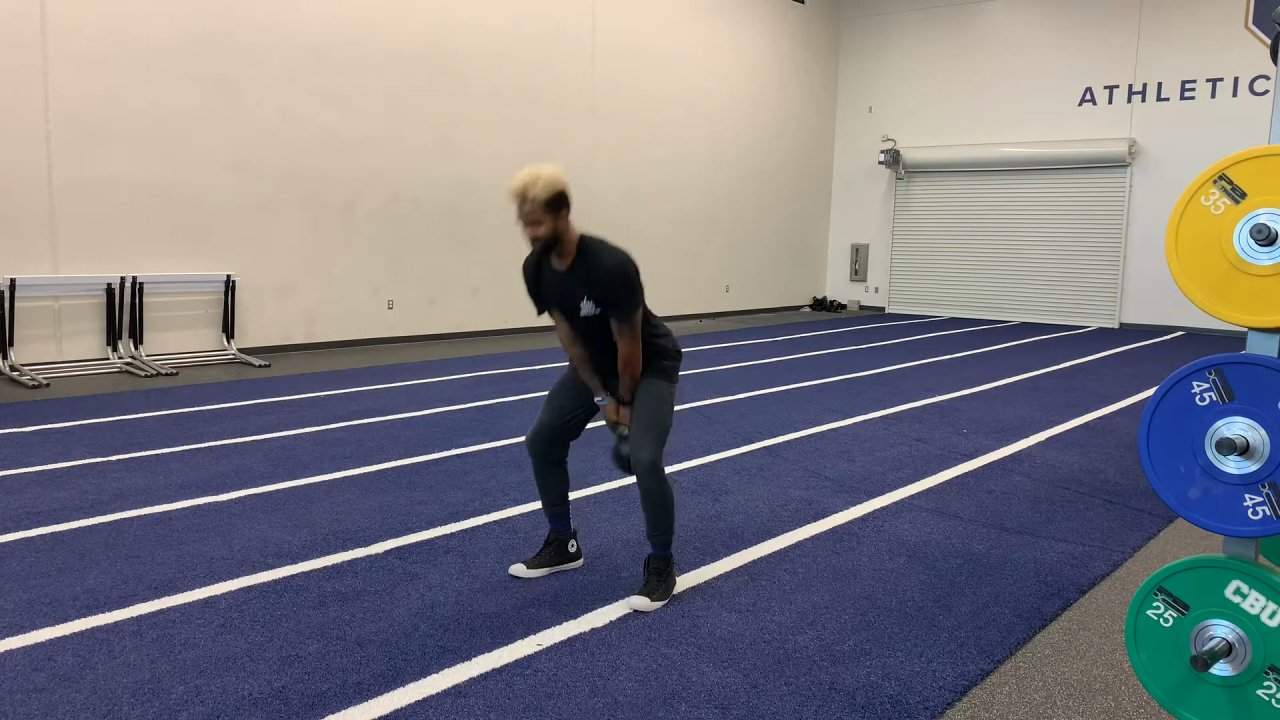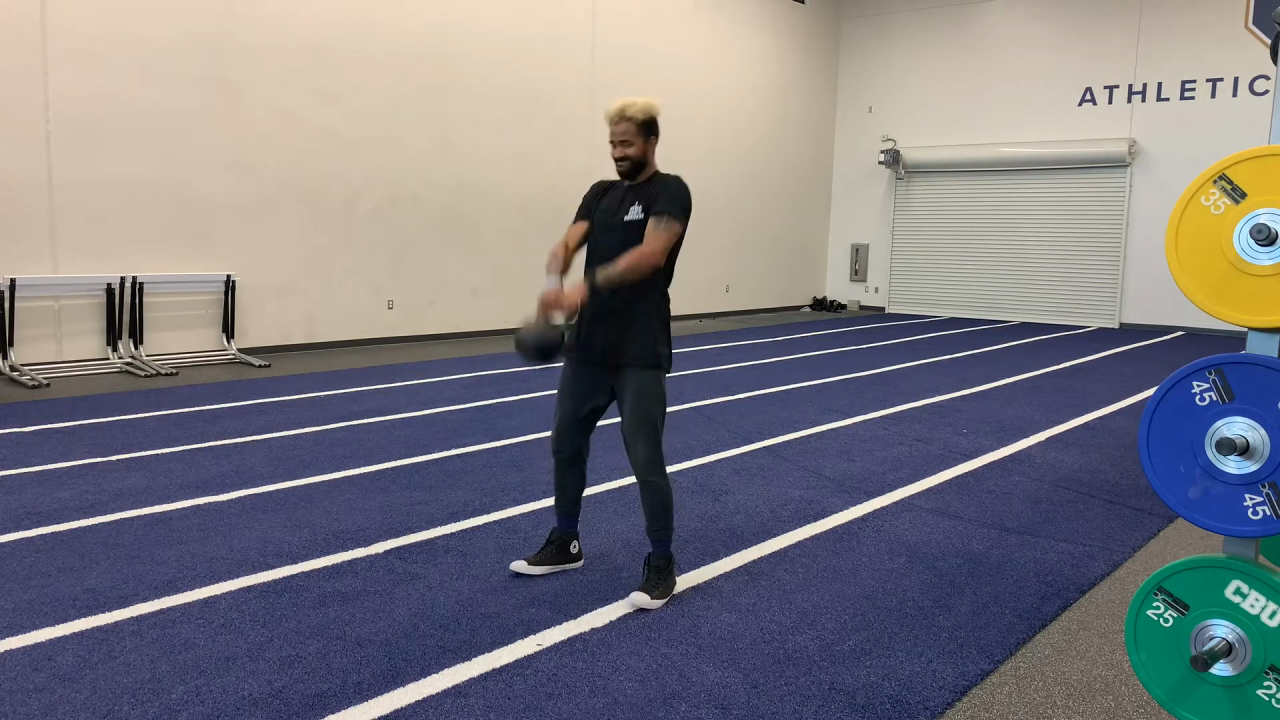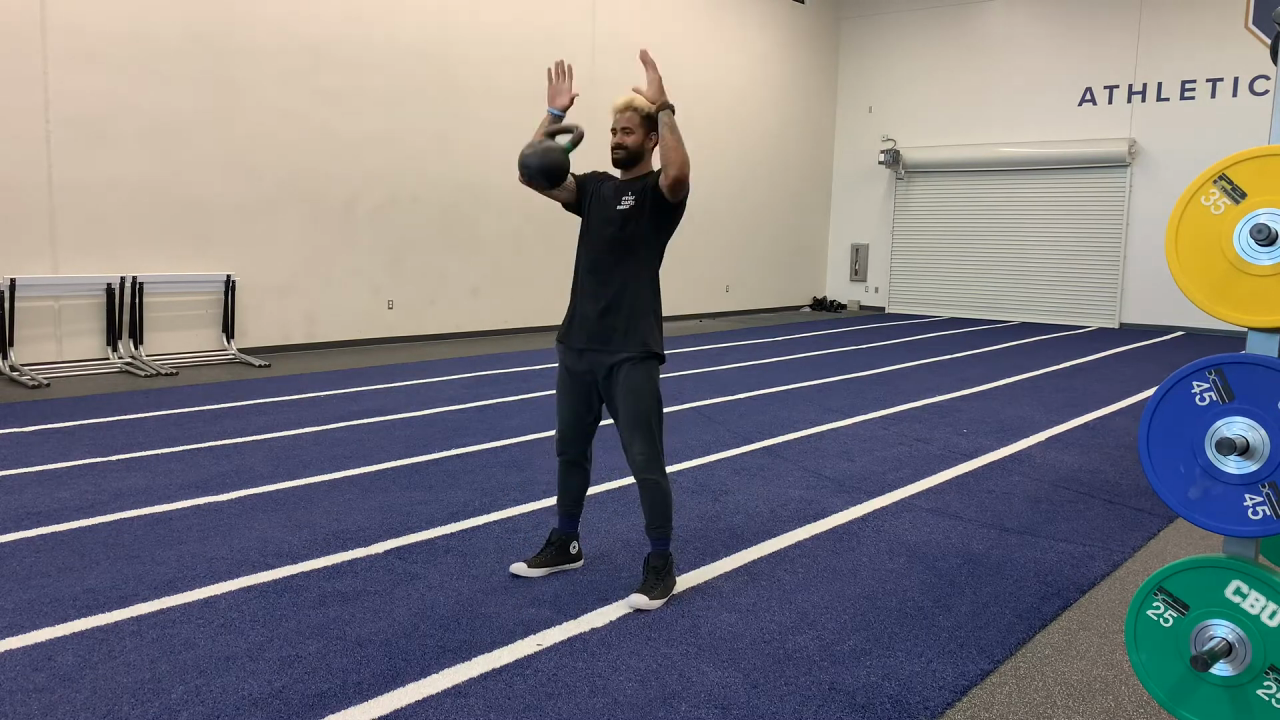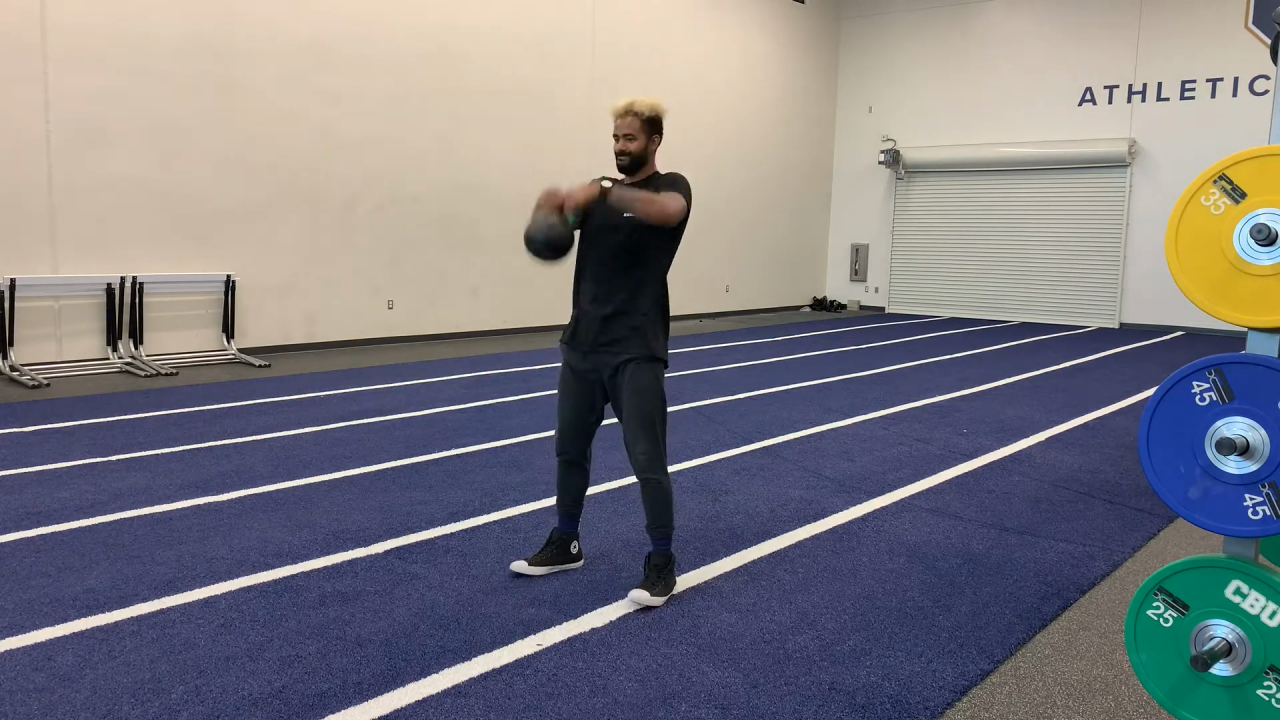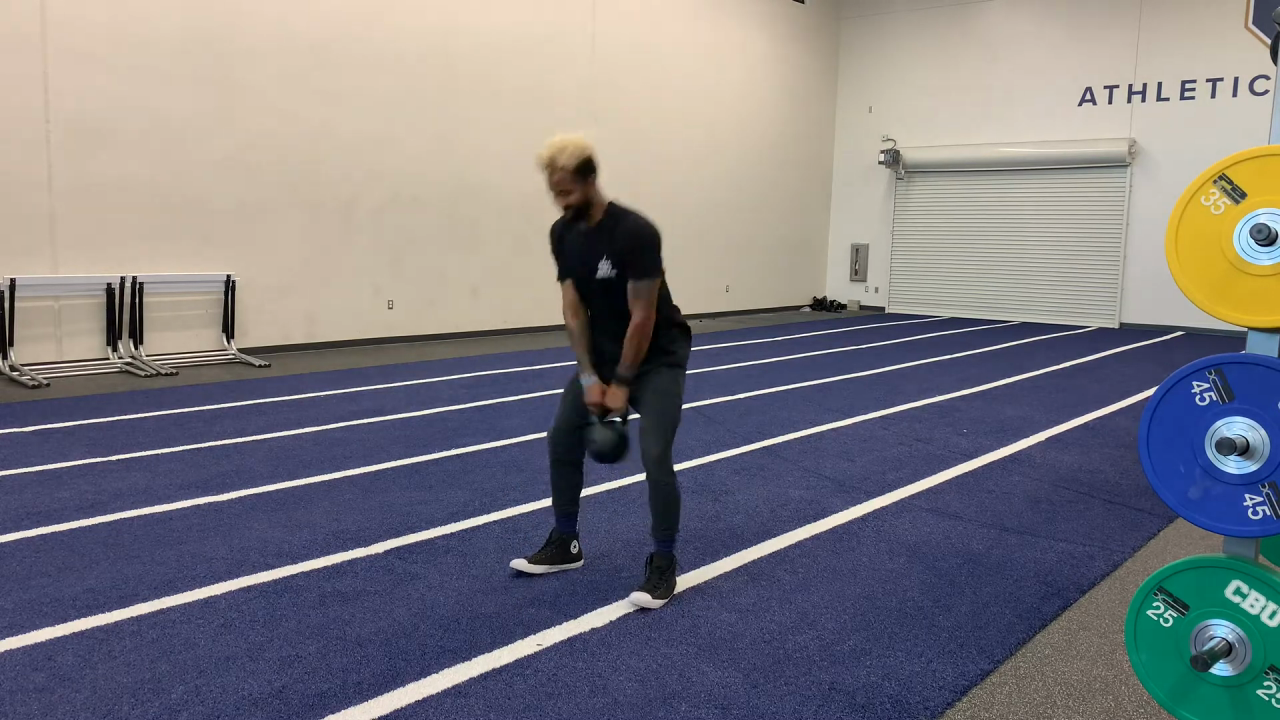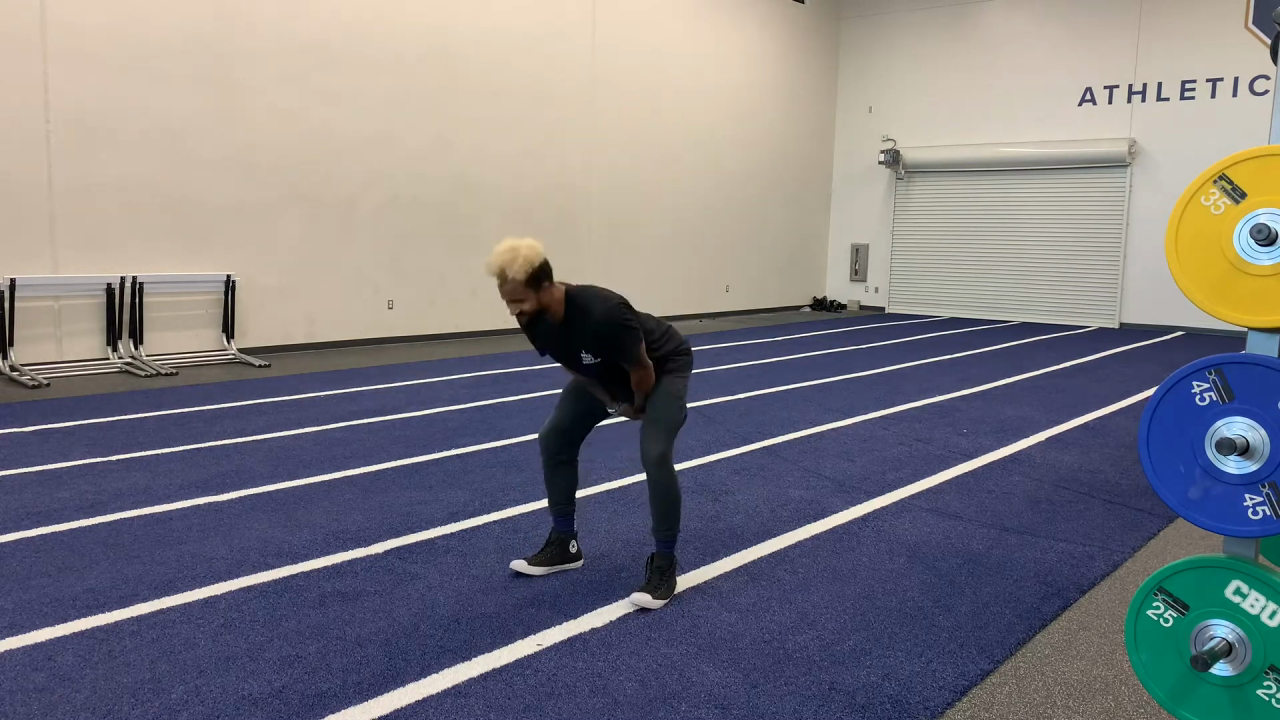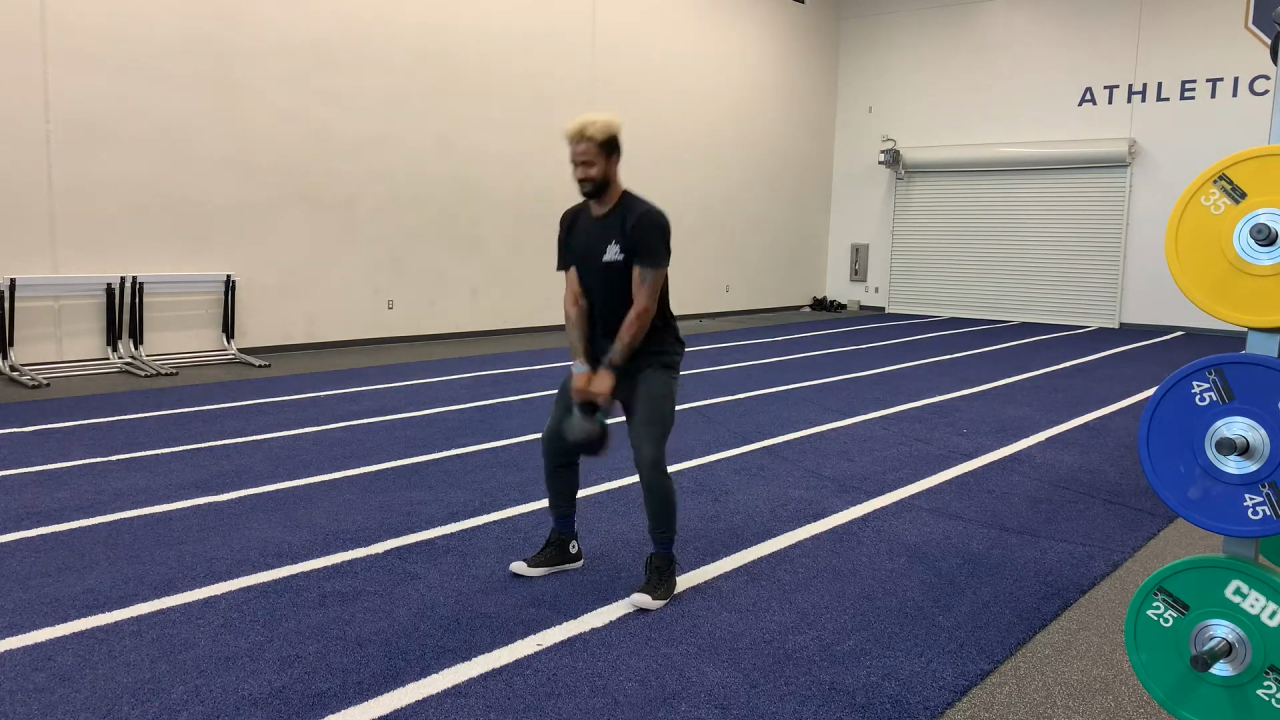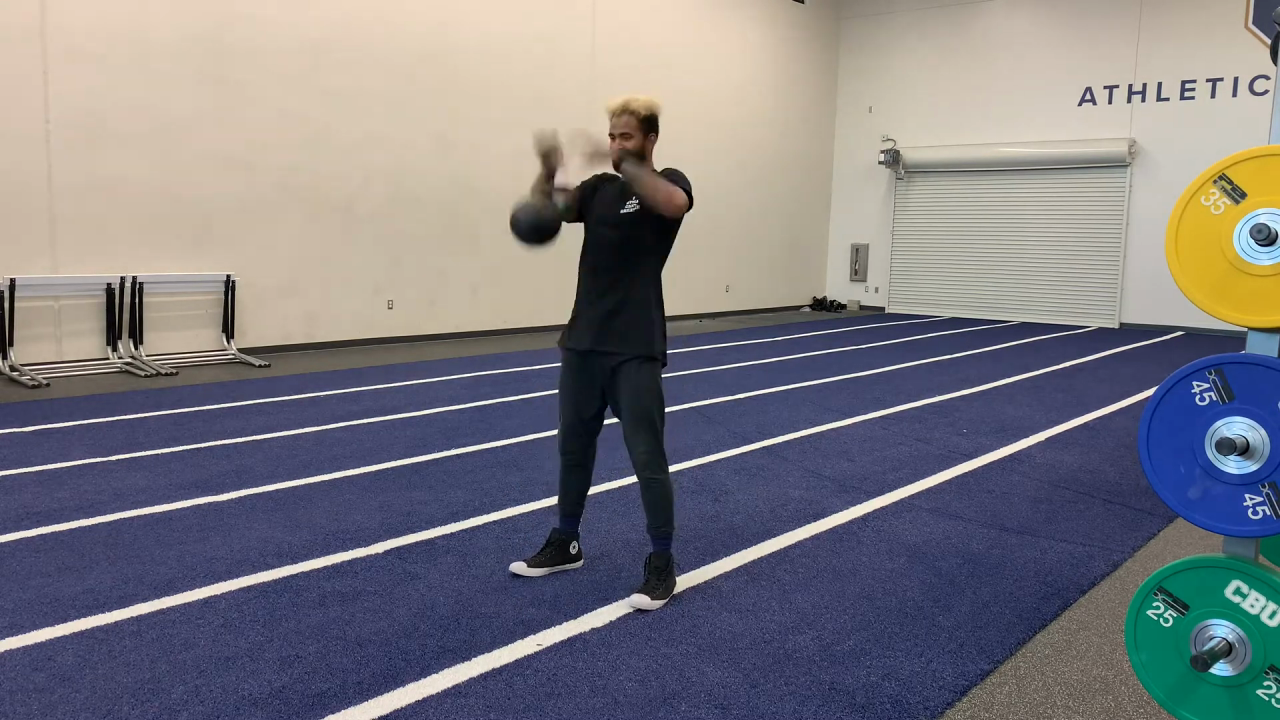
dt=0.3s
person 1, frame 1
left shoulder: (612, 268)
right shoulder: (536, 268)
left elbow: (630, 349)
right elbow: (570, 339)
left wrist: (625, 401)
right wrist: (606, 399)
left hip: (651, 363)
right hip: (593, 367)
left knee: (645, 458)
right knee: (542, 440)
left ankle: (662, 565)
right ankle: (562, 543)
person 1, frame 2
left shoulder: (670, 192)
right shoulder: (601, 193)
left elbow: (651, 255)
right elbow: (568, 243)
left wrist: (587, 283)
right wrist: (556, 281)
left hip: (639, 354)
right hip: (591, 344)
left knee: (645, 458)
right knee: (565, 445)
left ankle: (661, 563)
right ankle: (565, 542)
person 1, frame 3
left shoulder: (659, 190)
right shoulder: (593, 187)
left elbow: (679, 172)
right elbow: (533, 175)
left wrist: (661, 106)
right wrist: (555, 112)
left hip: (630, 351)
right hip: (577, 346)
left knee: (644, 458)
right knee: (570, 449)
left ankle: (661, 565)
right ankle: (565, 543)
person 1, frame 4
left shoulder: (668, 186)
right shoulder: (599, 191)
left elbow: (670, 211)
left wrist: (601, 194)
right wrist: (551, 203)
left hip: (636, 351)
right hip: (582, 345)
left knee: (646, 459)
right knee: (570, 449)
left ankle: (662, 563)
right ankle: (566, 543)
person 1, frame 5
left shoulder: (633, 233)
right shoulder: (561, 233)
left elbow: (644, 317)
right elbow: (574, 308)
left wrist: (623, 384)
right wrist: (589, 377)
left hip: (659, 353)
right hip: (604, 351)
left knee: (655, 453)
right knee: (562, 438)
left ankle: (662, 565)
right ankle: (565, 543)
person 1, frame 6
left shoulder: (602, 314)
right shoulder: (533, 319)
left elbow: (642, 372)
right elbow: (577, 369)
left wrist: (642, 409)
right wrist: (616, 407)
left hip: (662, 367)
left knee: (655, 454)
right knee: (554, 439)
left ankle: (663, 565)
right ankle: (564, 543)
person 1, frame 7
left shoulder: (645, 220)
right shoulder: (572, 221)
left elbow: (645, 306)
right elbow: (574, 298)
left wrist: (612, 371)
right wrist: (580, 365)
left hip: (650, 358)
right hip: (596, 354)
left knee: (649, 457)
right knee: (556, 443)
left ankle: (663, 563)
right ankle: (564, 543)
person 1, frame 8
left shoulder: (667, 183)
right shoulder: (596, 188)
left elbow: (673, 205)
left wrist: (624, 164)
right wrist: (549, 170)
left hip: (634, 350)
right hip: (582, 344)
left knee: (647, 459)
right knee: (573, 447)
left ankle: (662, 565)
right ankle: (565, 544)
